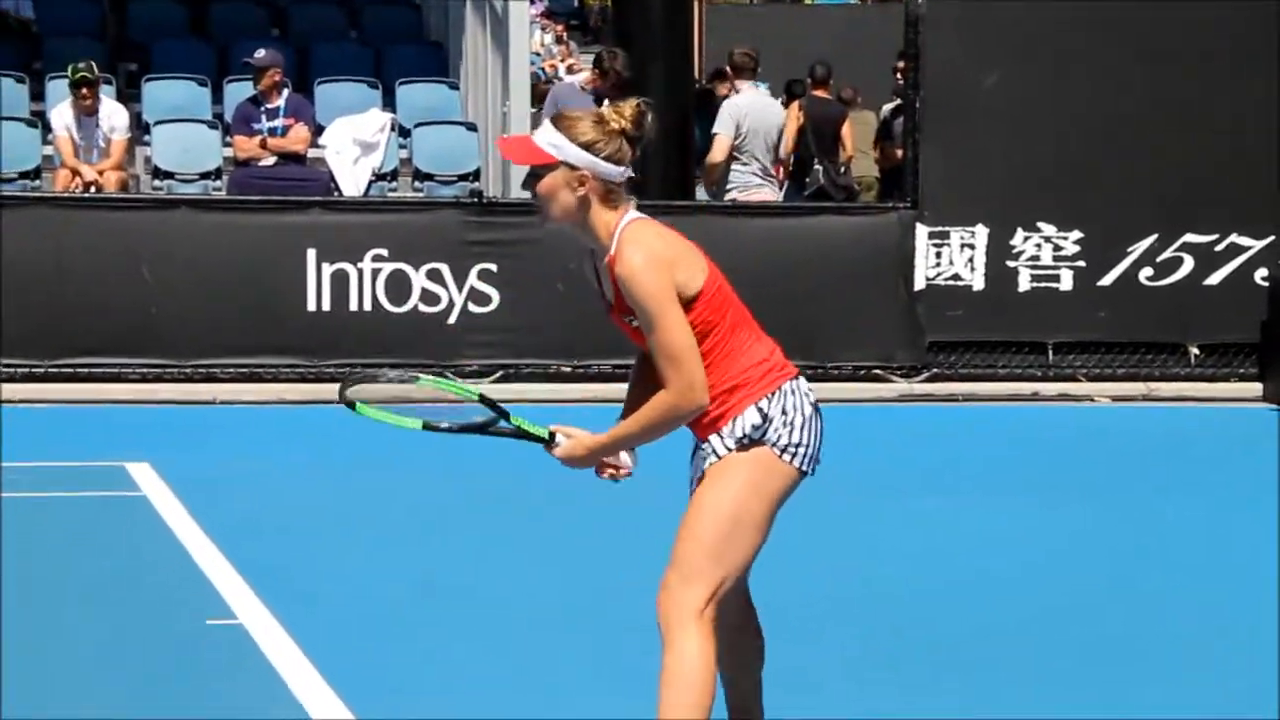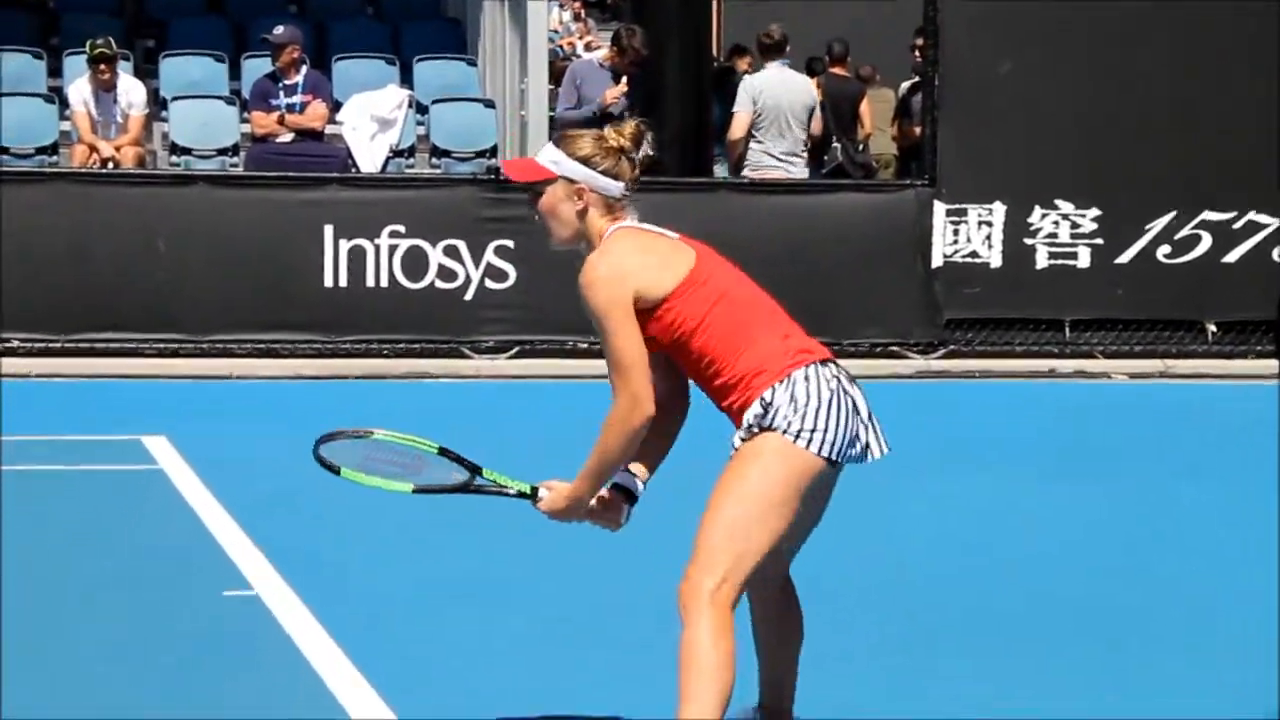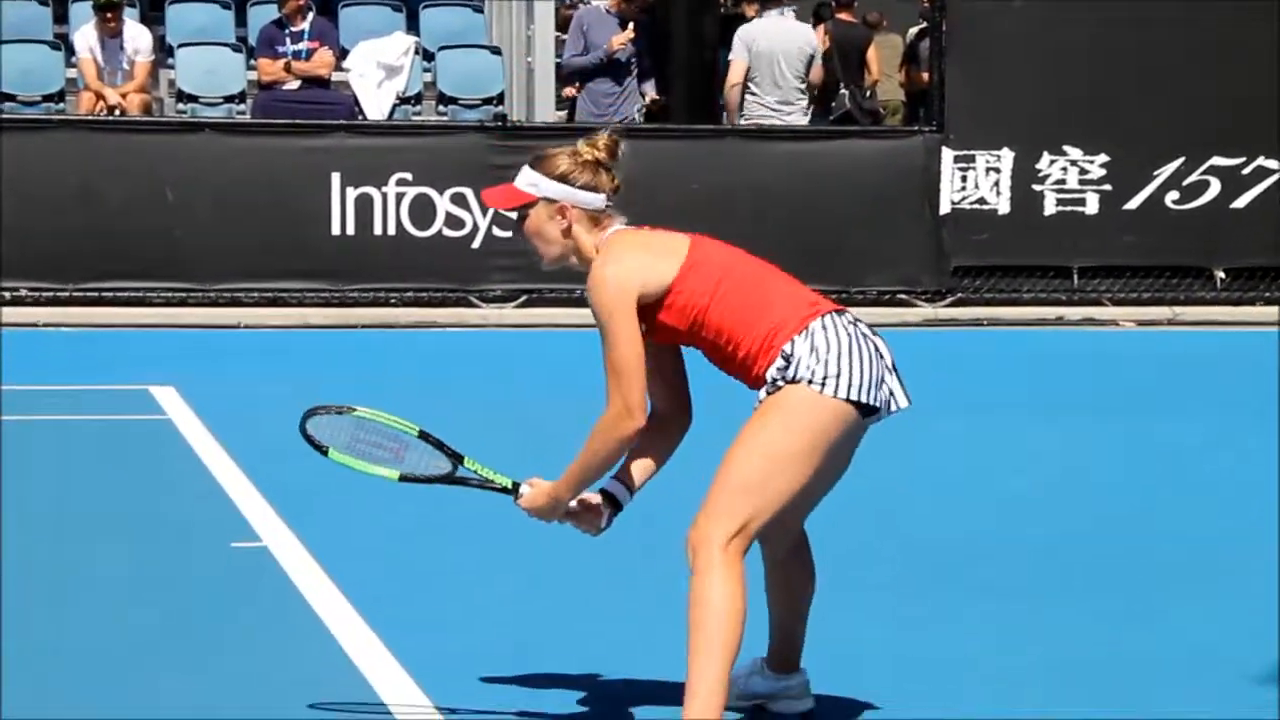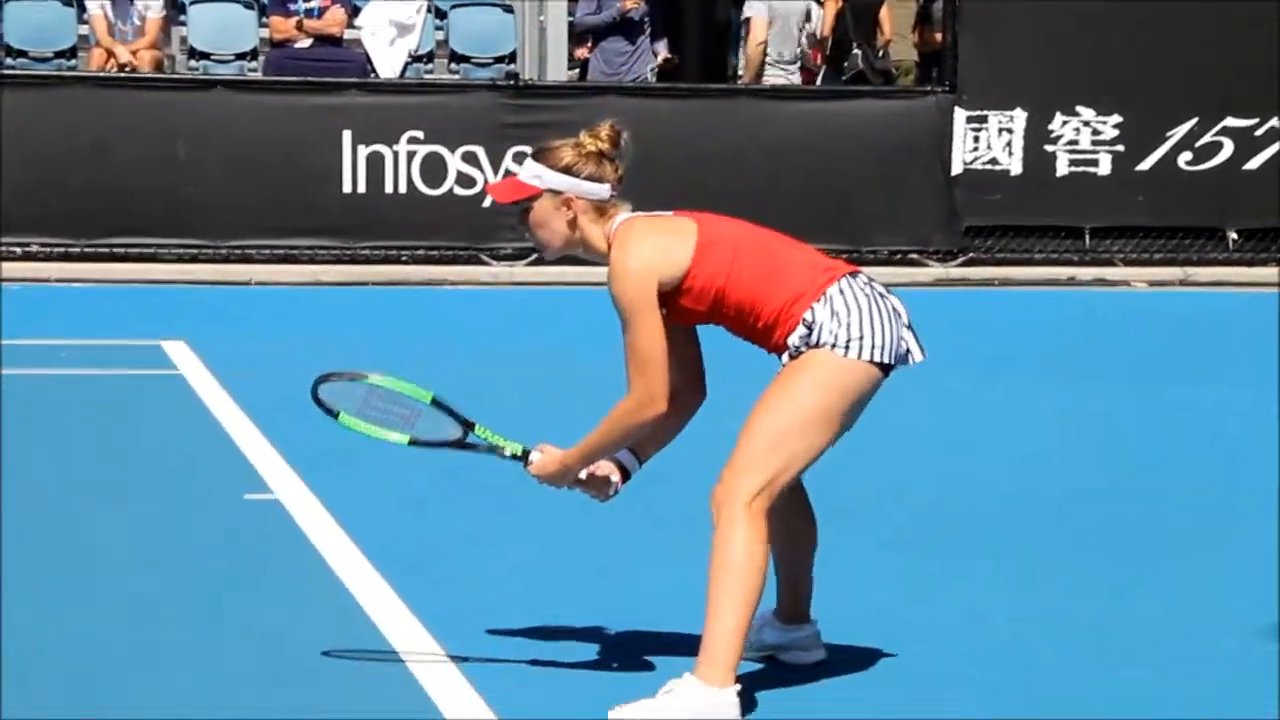
dt=0.4s
person 1, frame 1
left shoulder: (637, 258)
right shoulder: (613, 250)
left elbow: (687, 394)
right elbow: (655, 358)
left wrist: (598, 446)
right wrist: (617, 441)
left hip: (763, 419)
right hip: (745, 419)
left knee: (683, 603)
right knee: (721, 590)
person 1, frame 2
left shoulder: (604, 270)
right shoulder: (644, 251)
left elbow: (636, 409)
right elbow: (665, 396)
left wrist: (577, 493)
right wrist: (628, 485)
left hip: (791, 407)
right hip: (819, 397)
left knee: (703, 592)
right knee: (761, 572)
person 1, frame 3
left shoulder: (611, 272)
right shoulder: (641, 259)
left elbow: (627, 418)
right elbow: (670, 415)
left wrist: (557, 494)
right wrist: (614, 495)
left hip: (819, 362)
right hip: (843, 351)
left knee: (713, 541)
right knee: (776, 526)
person 1, frame 4
left shoulder: (631, 257)
right shoulder: (652, 245)
left elbow: (650, 402)
right elbow: (686, 391)
left wrist: (568, 462)
right wrist: (621, 462)
left hip: (840, 323)
right hip: (856, 312)
left knee: (738, 497)
right knee: (772, 477)
right ankle: (793, 625)
